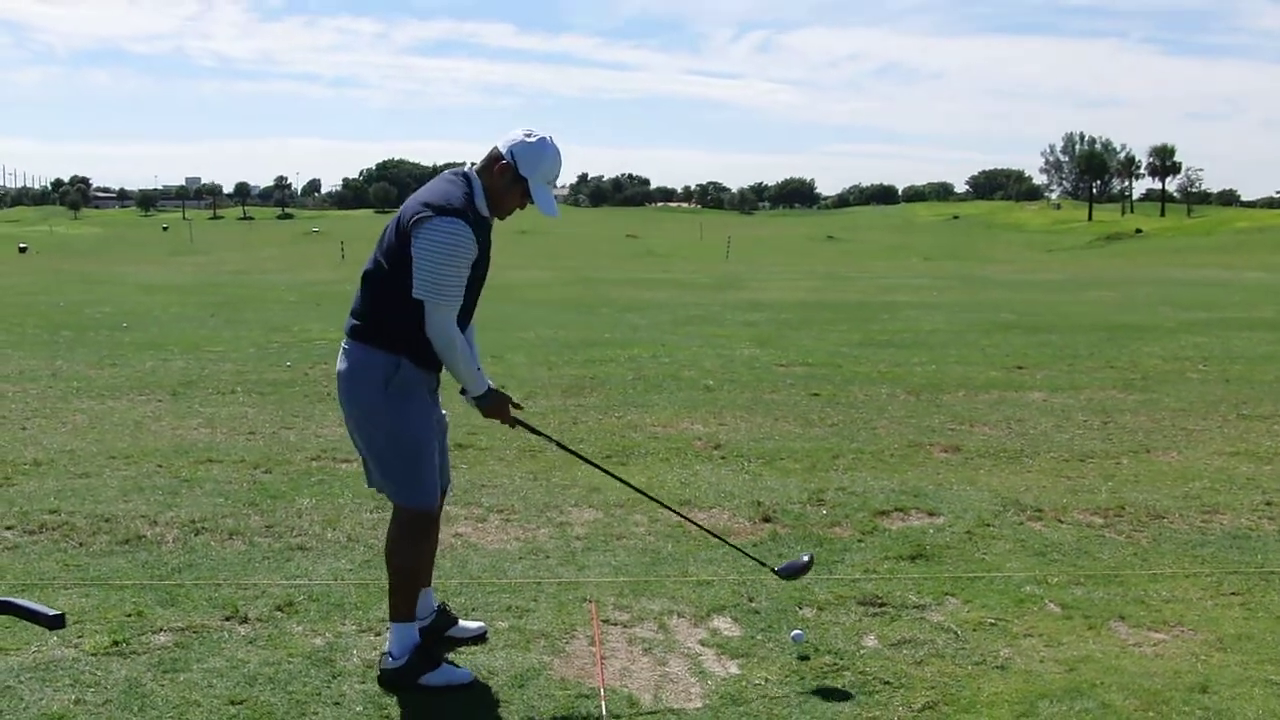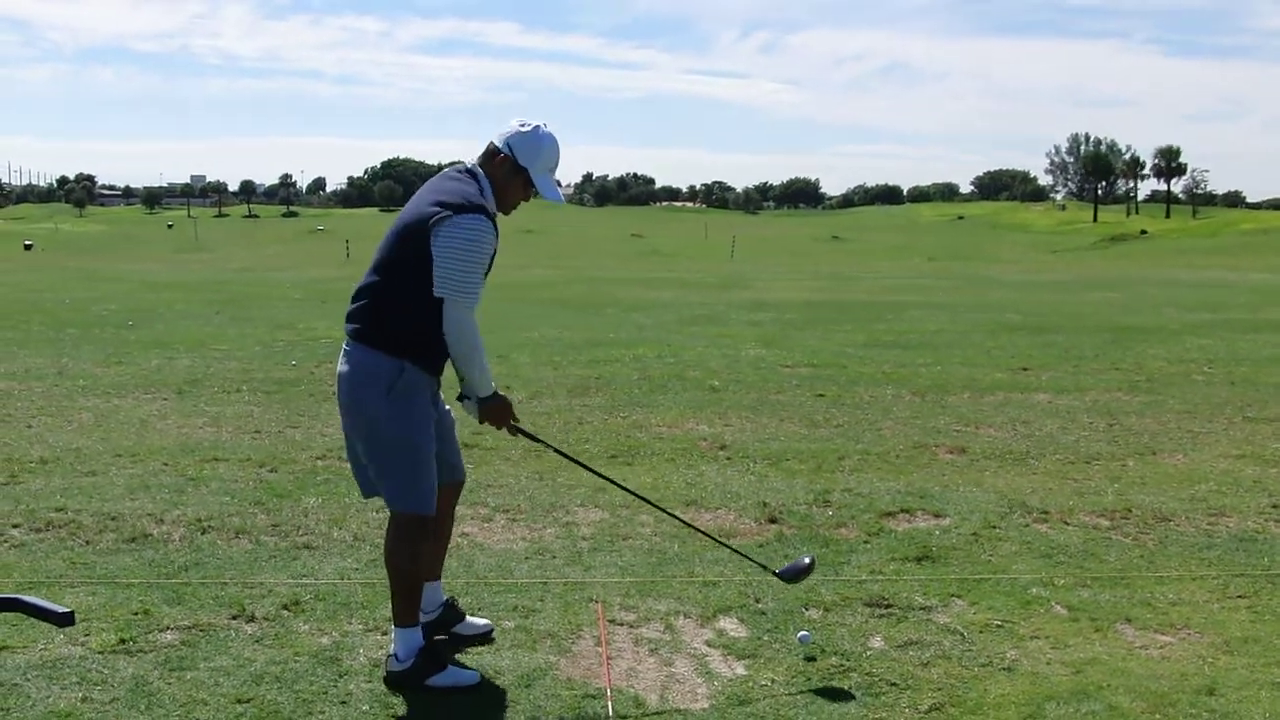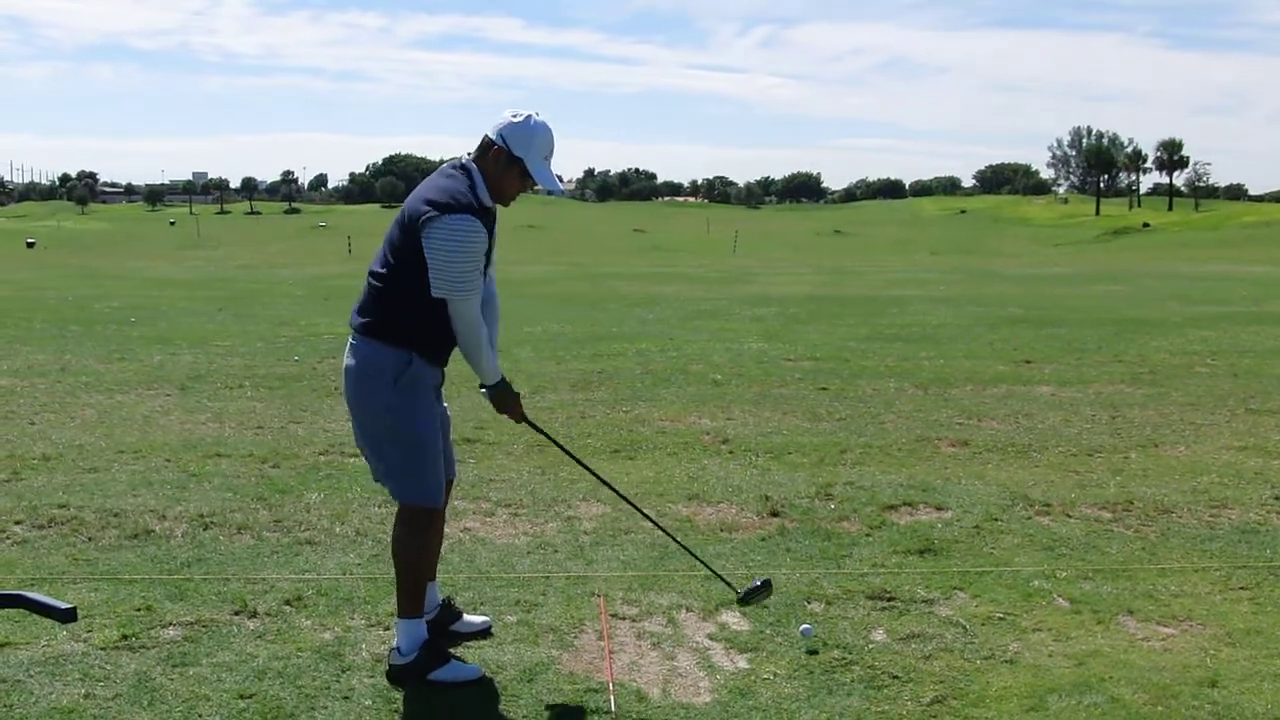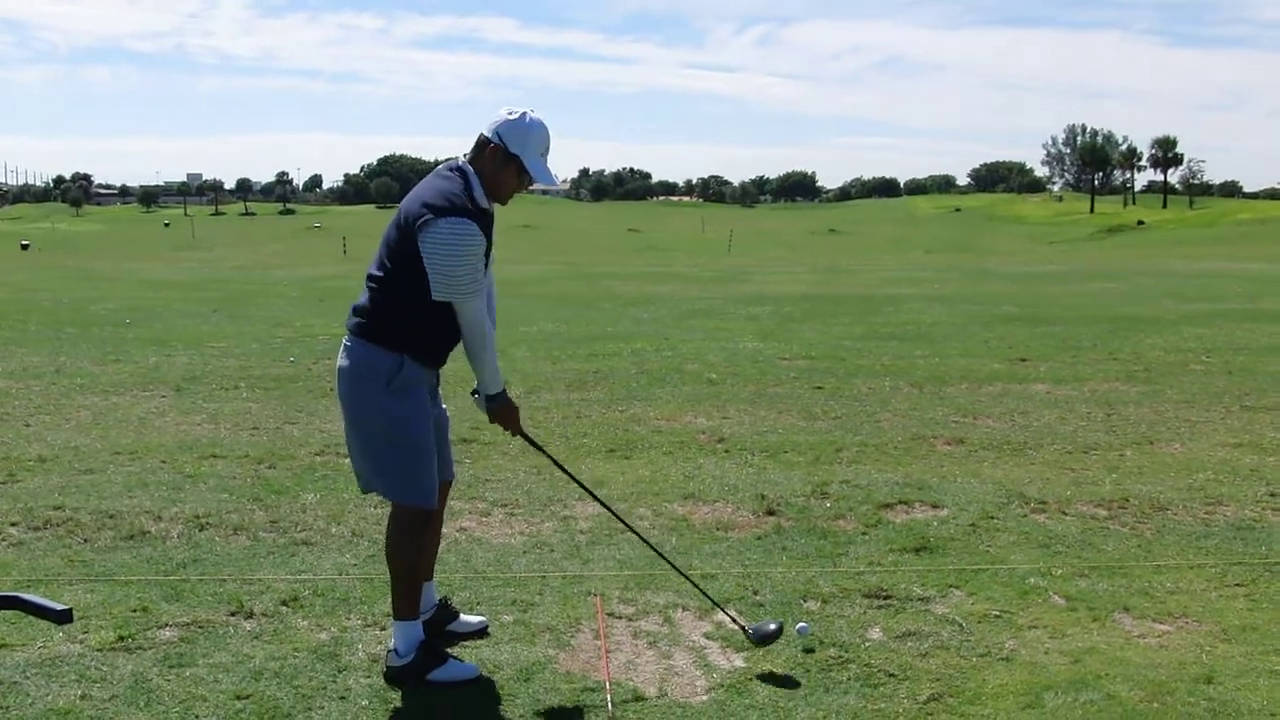
dt=0.3s
person 1, frame 1
left shoulder: (465, 204)
right shoulder: (450, 222)
left elbow: (454, 316)
right elbow: (440, 328)
left wrist: (479, 381)
right wrist: (481, 392)
left hip: (406, 367)
right hip: (384, 368)
left knee: (431, 494)
right knee: (415, 505)
left ankle: (424, 614)
right ankle: (402, 653)
person 1, frame 2
left shoulder: (455, 190)
right shoulder: (470, 220)
right elbow: (458, 327)
left wrist: (473, 389)
right wrist: (485, 394)
left hip: (406, 366)
right hip: (386, 372)
left knee: (445, 487)
right knee: (414, 508)
left ankle: (431, 608)
right ankle: (407, 654)
person 1, frame 3
left shoulder: (472, 196)
right shoulder: (456, 217)
left elbow: (484, 292)
right elbow: (464, 317)
left wrist: (496, 375)
right wrist: (494, 382)
left hip: (410, 361)
right hip: (389, 364)
left knee: (435, 491)
right knee: (421, 501)
left ankle: (429, 607)
right ankle: (410, 648)
person 1, frame 4
left shoulder: (470, 198)
right shoulder: (453, 218)
left elbow: (482, 295)
right elbow: (472, 318)
left wrist: (490, 384)
right wrist: (494, 392)
left hip: (409, 364)
right hip: (385, 366)
left knee: (435, 488)
right knee: (415, 502)
left ankle: (426, 607)
right ankle: (407, 649)
